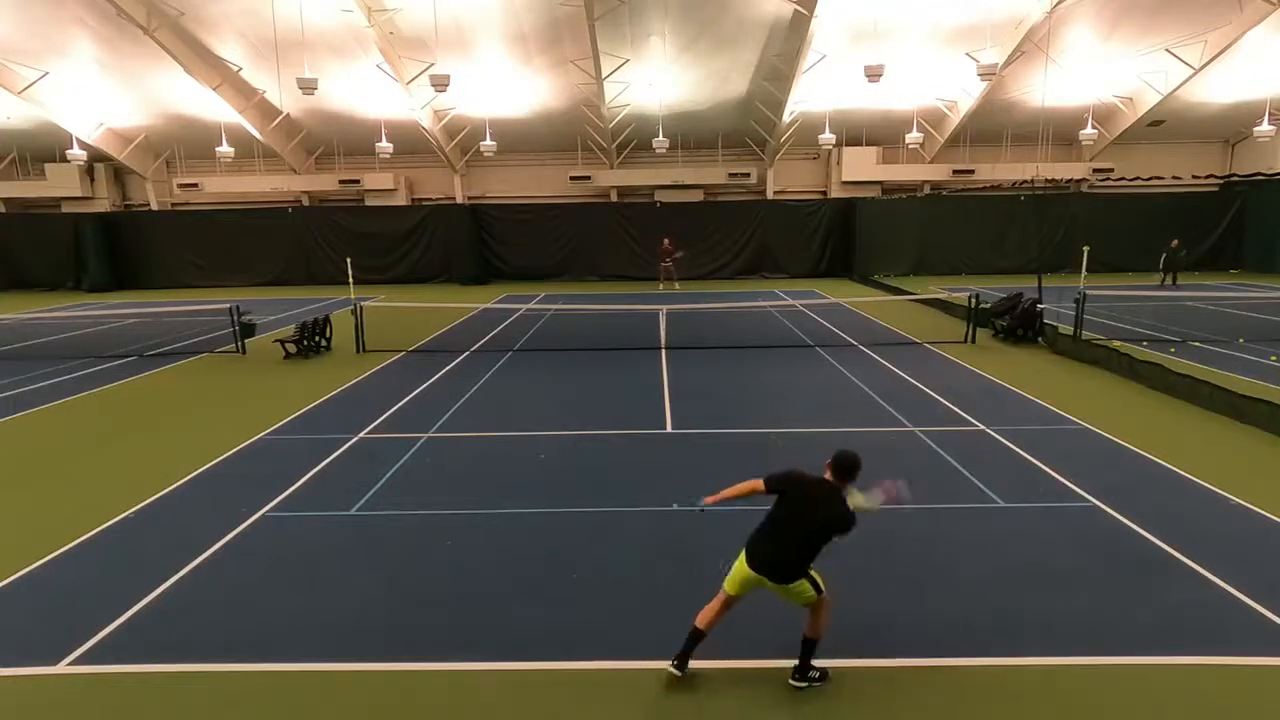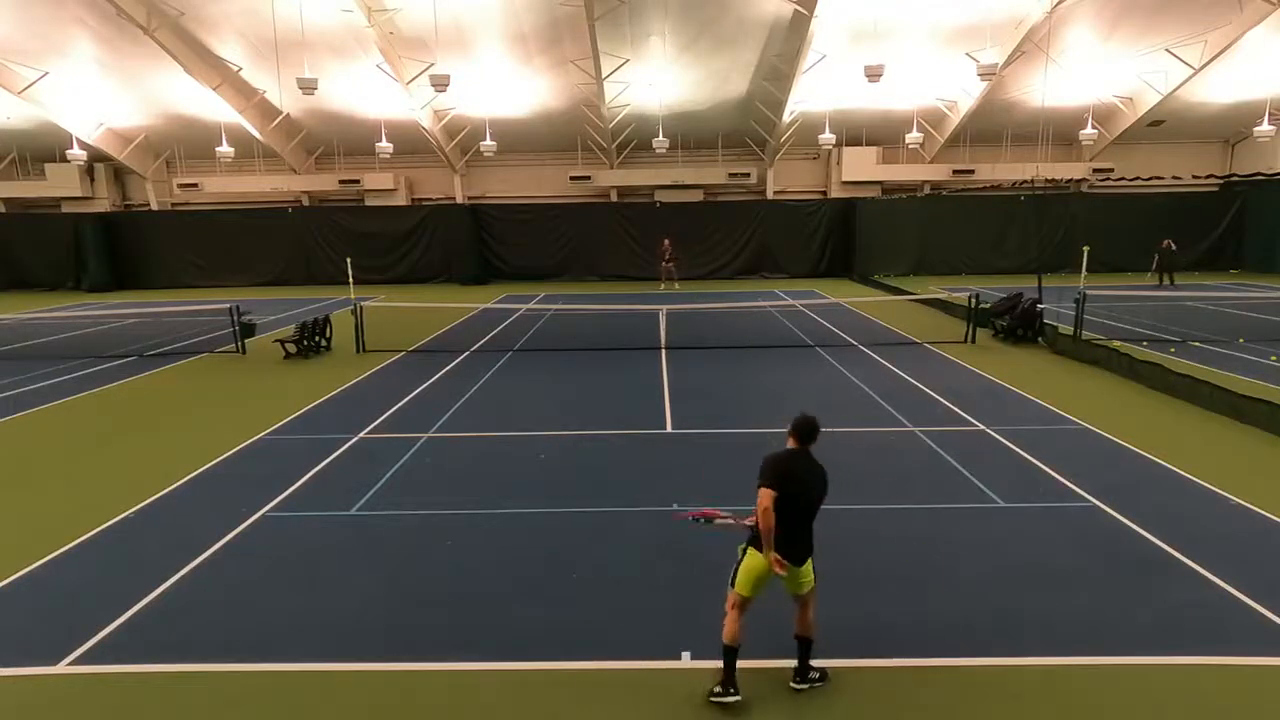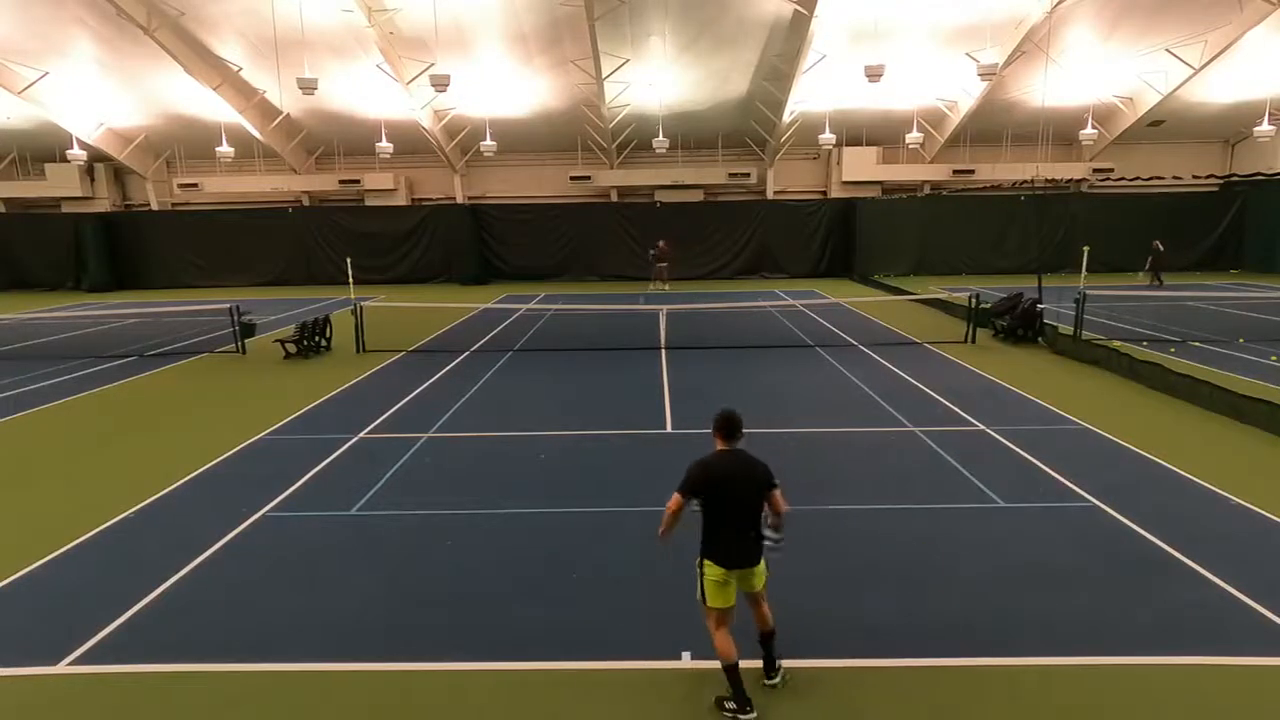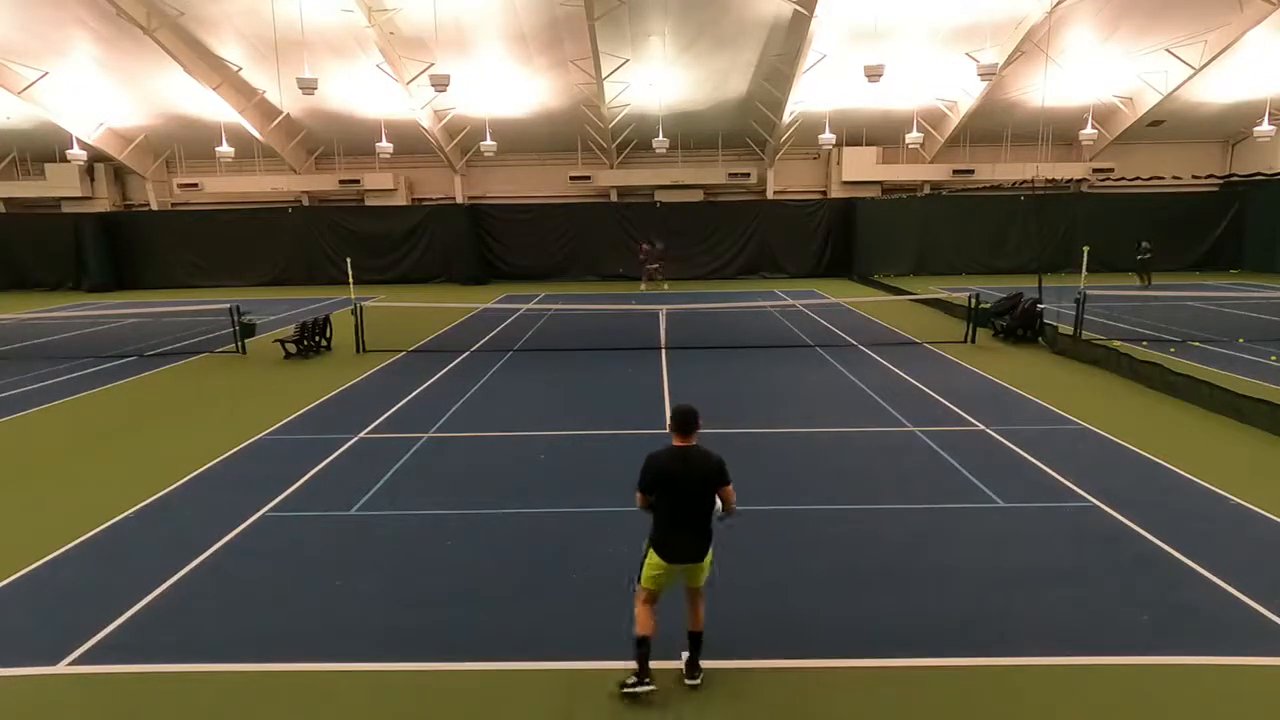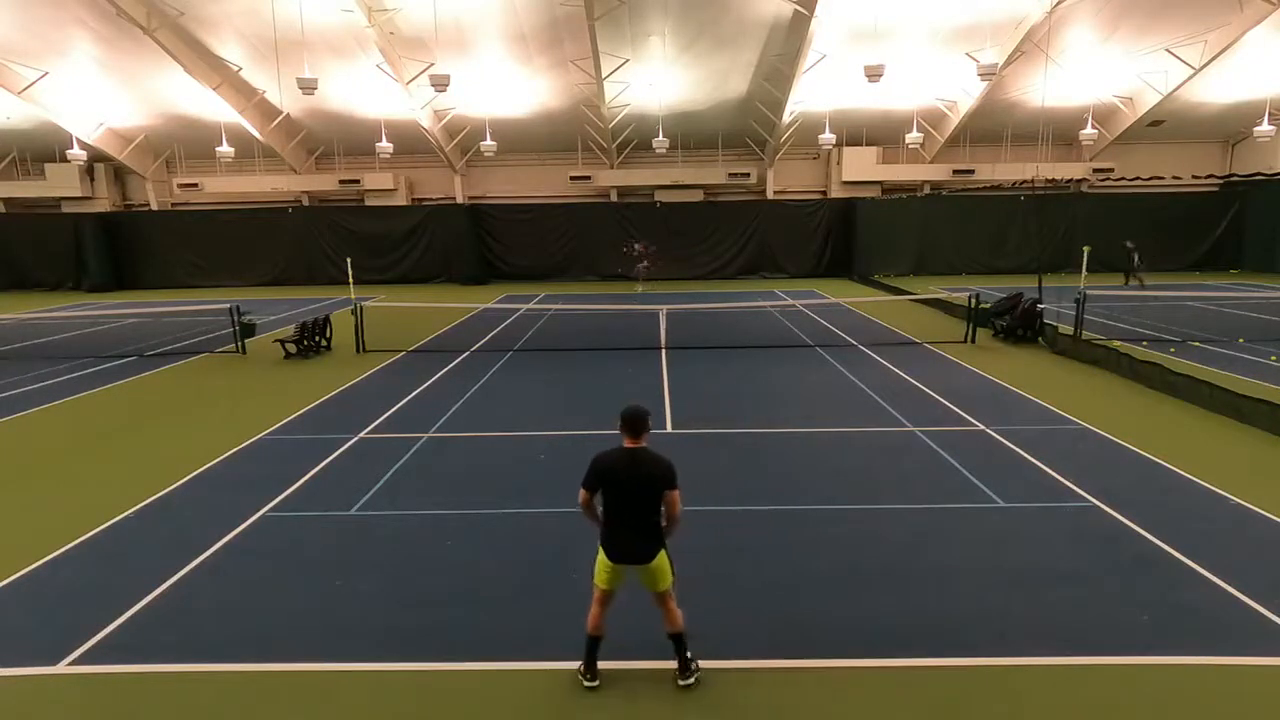
dt=0.4s
person 1, frame 1
left shoulder: (796, 480)
right shoulder: (843, 515)
left elbow: (750, 487)
left wrist: (715, 498)
left hip: (753, 558)
right hip: (787, 575)
left knee: (721, 602)
right knee: (820, 605)
left ankle: (681, 661)
right ankle: (803, 670)
person 1, frame 2
left shoulder: (775, 462)
right shoulder: (820, 473)
left elbow: (765, 508)
left wrist: (768, 551)
left hip: (762, 550)
right hip: (799, 554)
left knee: (734, 609)
right knee: (805, 604)
left ankle: (728, 684)
right ankle: (803, 671)
person 1, frame 3
left shoulder: (703, 467)
right shoulder: (759, 467)
left elbow: (674, 508)
right elbow: (780, 511)
left wrist: (664, 529)
right wrist: (775, 527)
left hip: (717, 558)
right hip: (752, 555)
left knee: (719, 626)
right knee: (758, 601)
right ankle: (771, 667)
person 1, frame 4
left shoulder: (654, 461)
right shoulder: (714, 462)
left elbow: (642, 504)
right elbow: (729, 507)
right wrist: (723, 512)
left hip: (663, 548)
right hip: (699, 549)
left knee: (644, 604)
right knee: (695, 601)
left ankle: (642, 674)
right ankle: (693, 667)
person 1, frame 5
left shoulder: (602, 461)
right shoulder: (664, 466)
left elbow: (584, 502)
right elbow: (674, 514)
right wrist: (664, 531)
left hip: (612, 549)
right hip: (650, 550)
left knee: (599, 603)
right knee: (667, 603)
left ankle: (590, 668)
right ankle: (685, 667)
